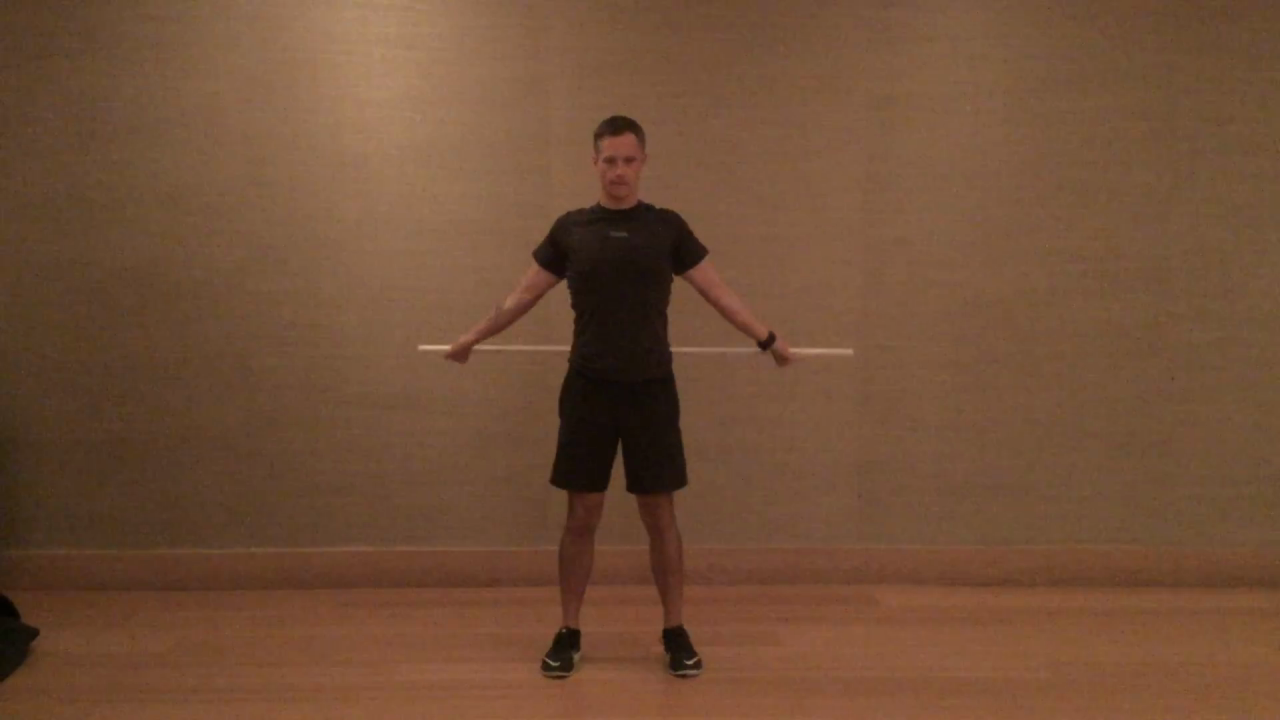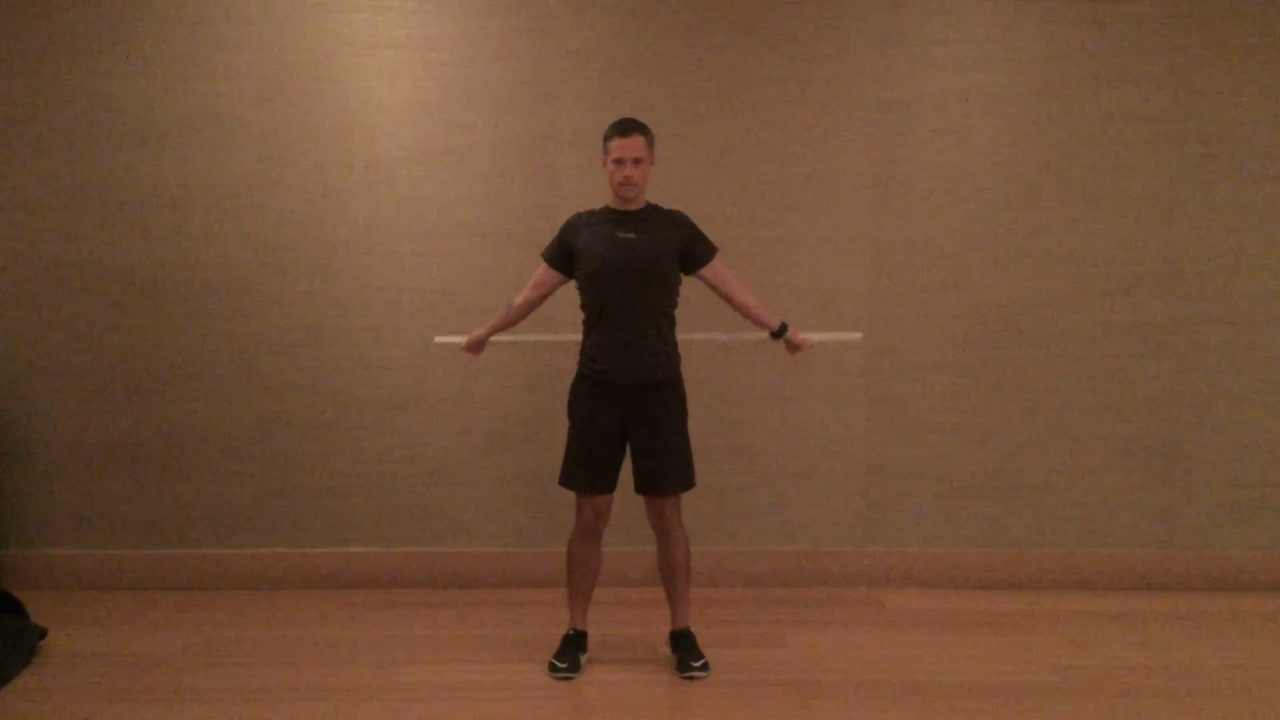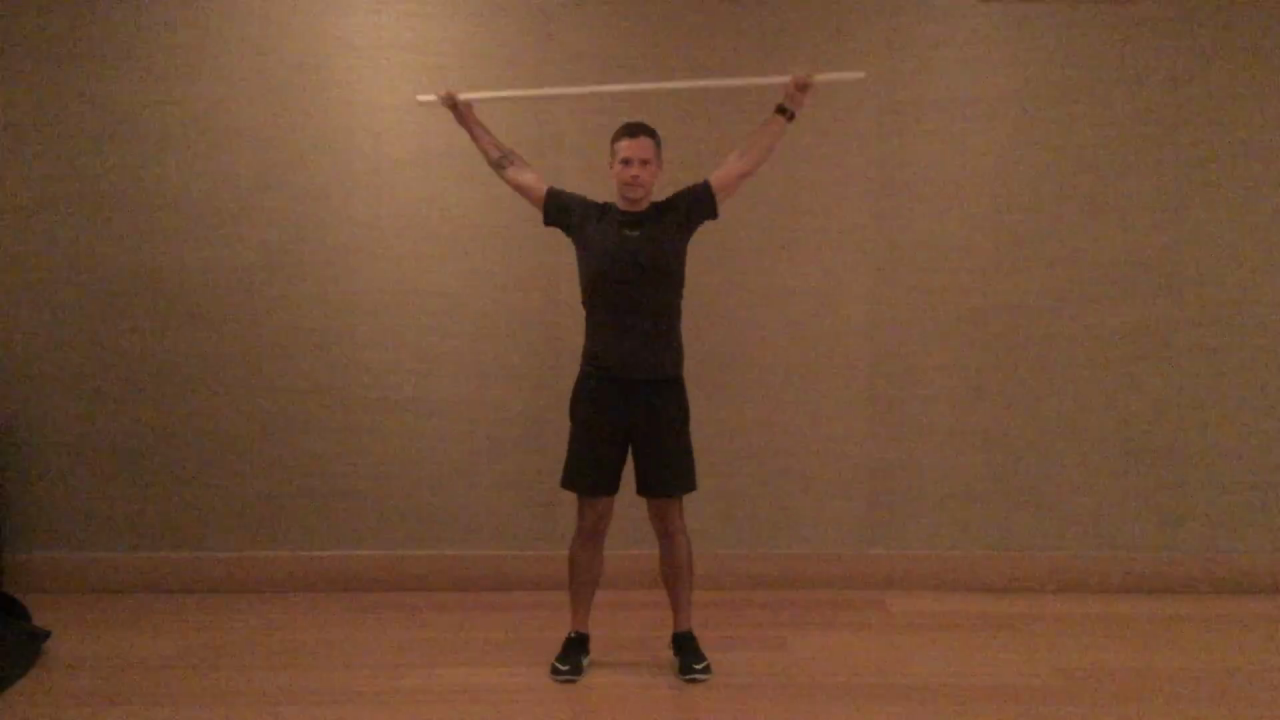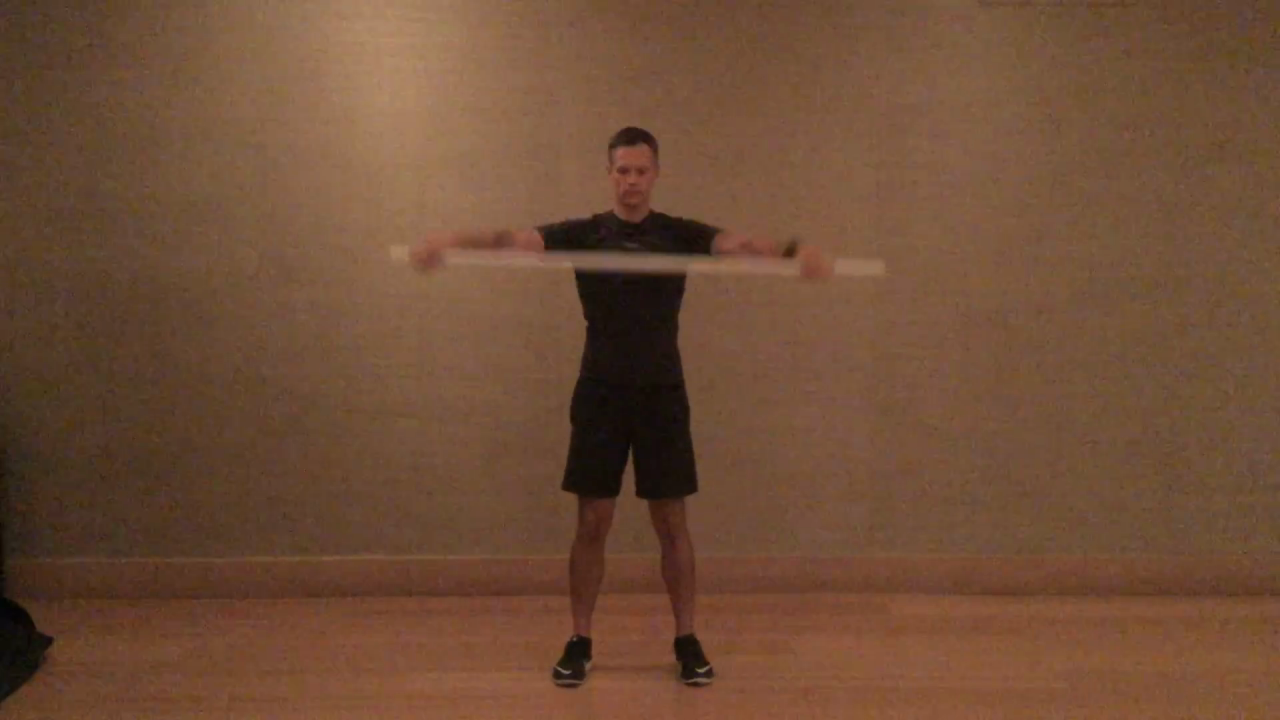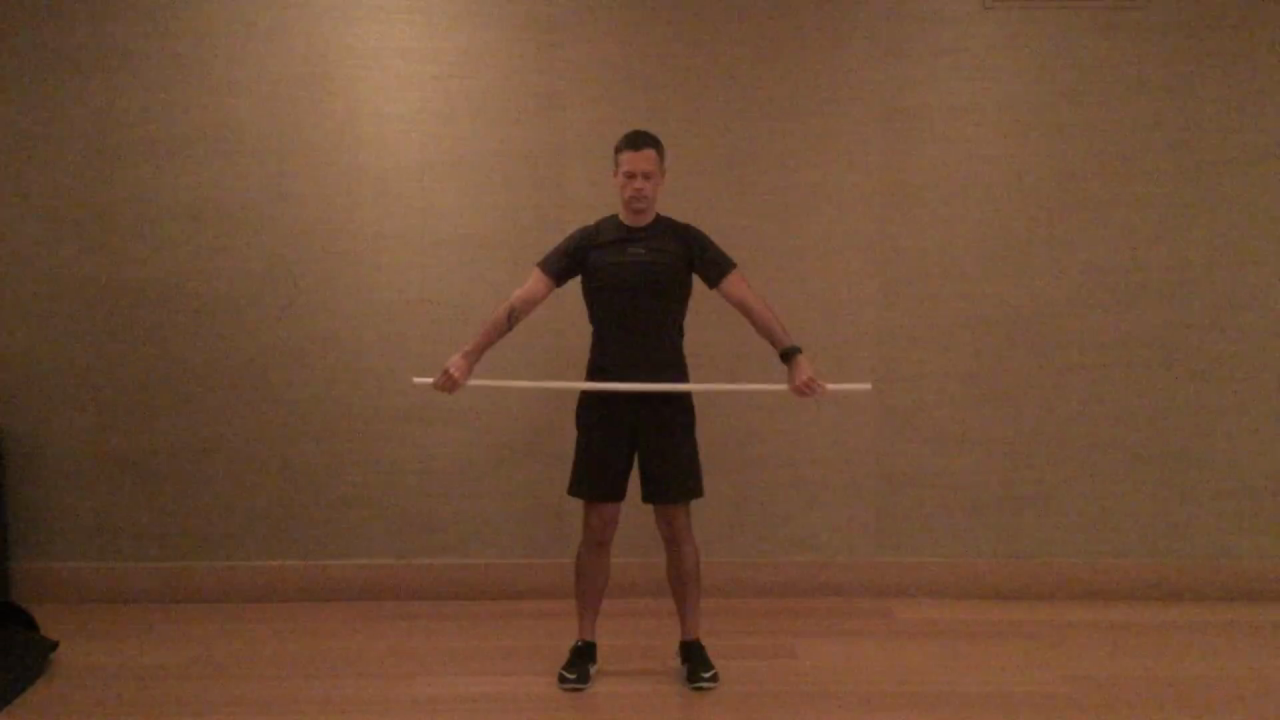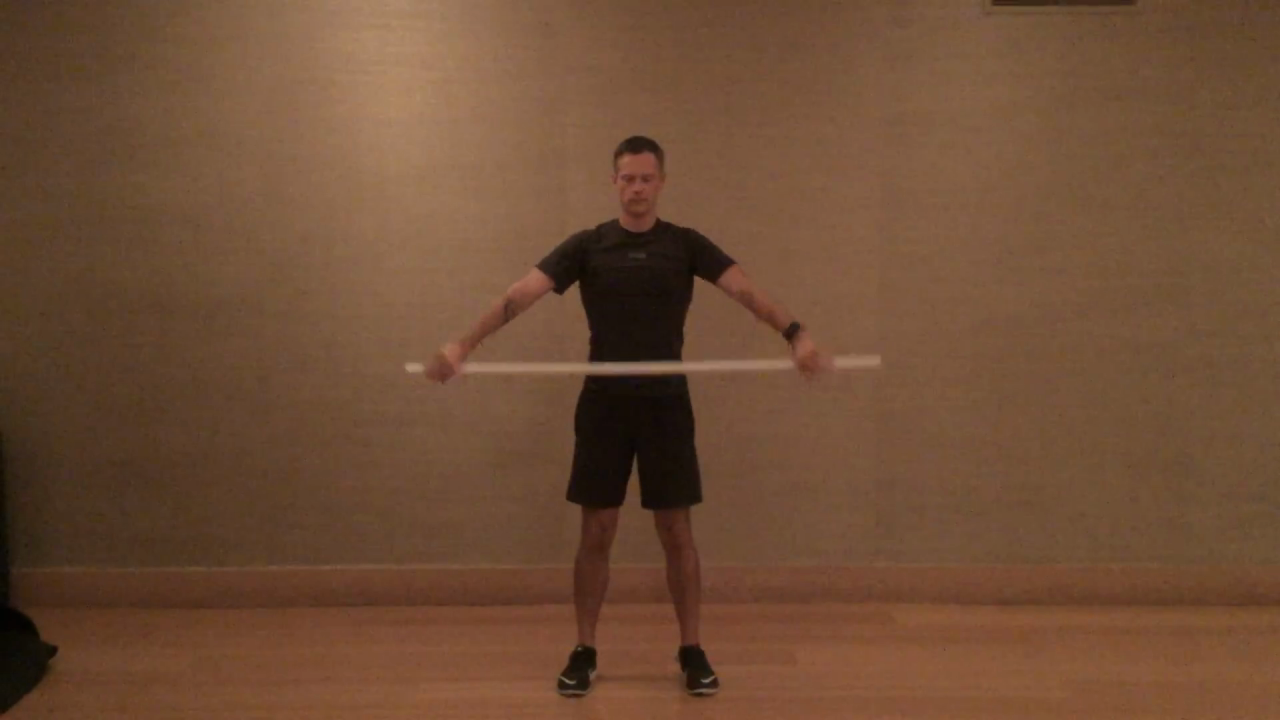
dt=0.5s
person 1, frame 1
left shoulder: (668, 226)
right shoulder: (570, 227)
left elbow: (717, 290)
right elbow: (524, 294)
left wrist: (767, 340)
right wrist: (474, 337)
left hip: (652, 389)
right hip: (588, 389)
left knee: (660, 515)
right knee: (581, 515)
left ankle: (675, 632)
right ankle: (569, 633)
person 1, frame 2
left shoulder: (675, 227)
right shoulder: (580, 228)
left elbow: (727, 284)
right elbow: (534, 291)
left wrist: (780, 330)
right wrist: (488, 331)
left hip: (659, 390)
right hip: (596, 390)
left knee: (667, 517)
right knee: (589, 517)
left ankle: (681, 633)
right ankle: (575, 634)
person 1, frame 3
left shoulder: (679, 216)
right shoulder: (582, 219)
left elbow: (743, 161)
right elbow: (514, 169)
left wrist: (787, 106)
right wrist: (466, 115)
left hip: (662, 390)
right hip: (599, 390)
left knee: (670, 520)
right knee: (591, 521)
left ankle: (684, 636)
right ankle: (578, 636)
person 1, frame 4
left shoulder: (680, 233)
right shoulder: (581, 234)
left elbow: (739, 244)
right elbow: (515, 240)
left wrist: (793, 249)
right wrist: (452, 241)
left hip: (662, 393)
right hip: (599, 393)
left knee: (672, 523)
right knee: (592, 523)
left ankle: (686, 640)
right ankle: (580, 641)
person 1, frame 5
left shoulder: (686, 240)
right shoulder: (588, 240)
left elbow: (745, 297)
right elbow: (525, 296)
left wrist: (792, 356)
right wrist: (469, 355)
left hip: (668, 400)
right hip: (604, 400)
left knee: (677, 527)
right knee: (597, 528)
left ankle: (692, 645)
right ankle: (585, 646)
person 1, frame 6
left shoulder: (686, 244)
right shoulder: (587, 245)
left elbow: (744, 288)
right elbow: (523, 291)
left wrist: (796, 334)
right wrist: (465, 343)
left hip: (667, 404)
right hip: (603, 404)
left knee: (677, 532)
right knee: (595, 533)
left ankle: (692, 650)
right ankle: (584, 651)
